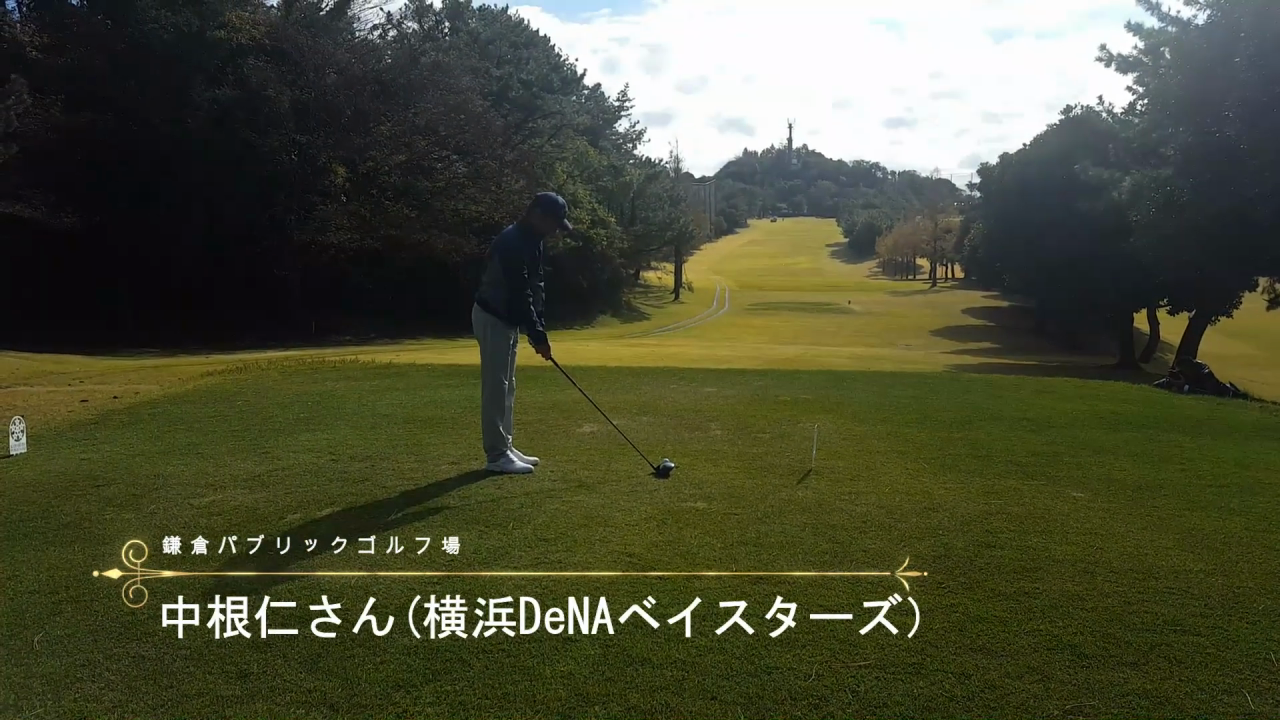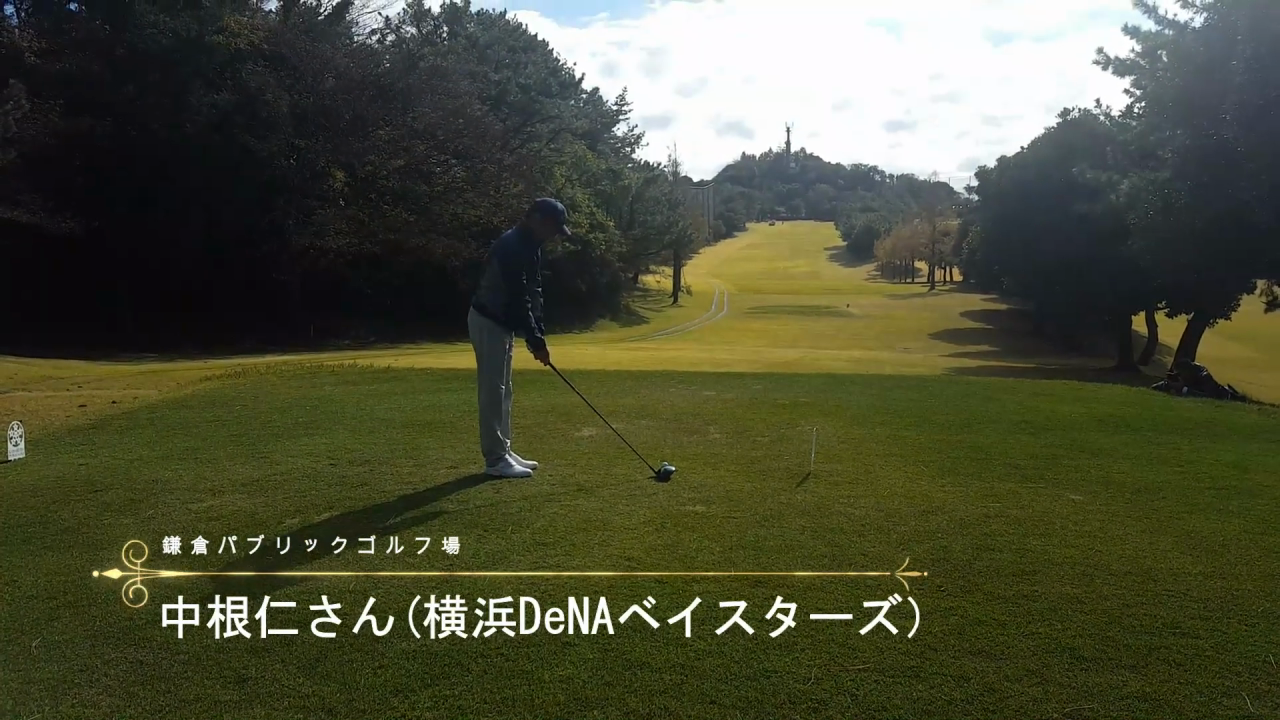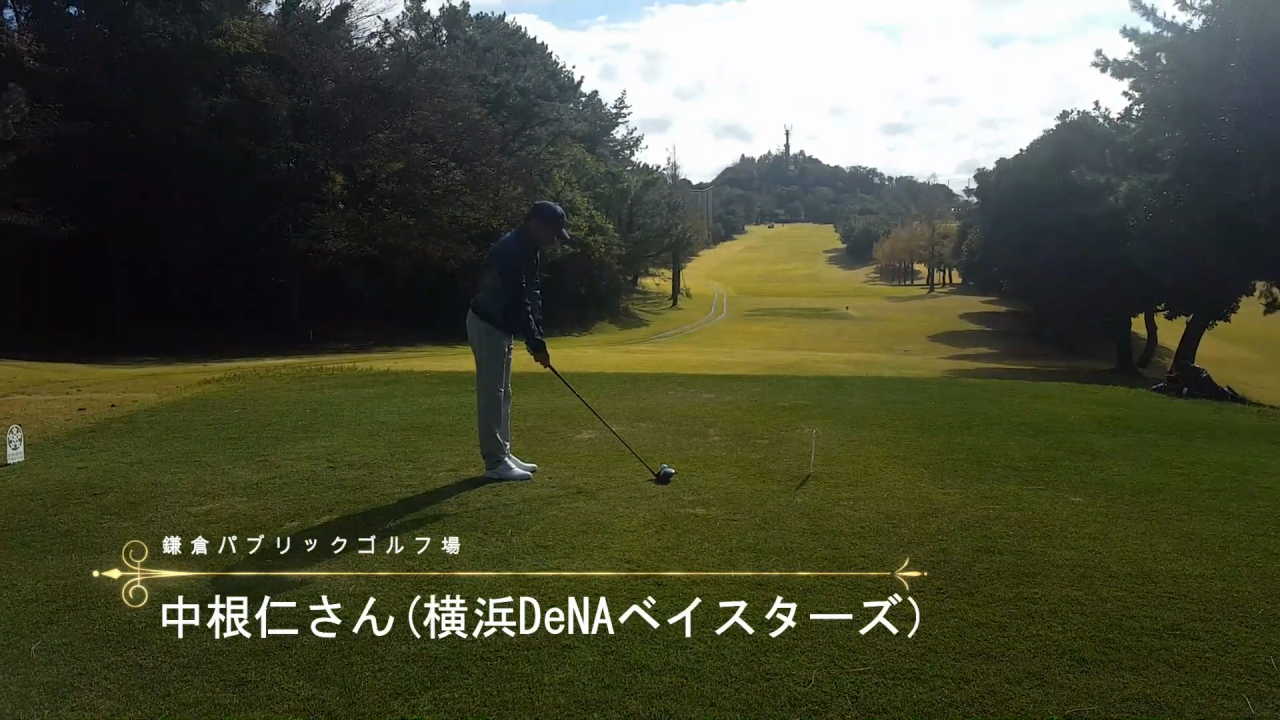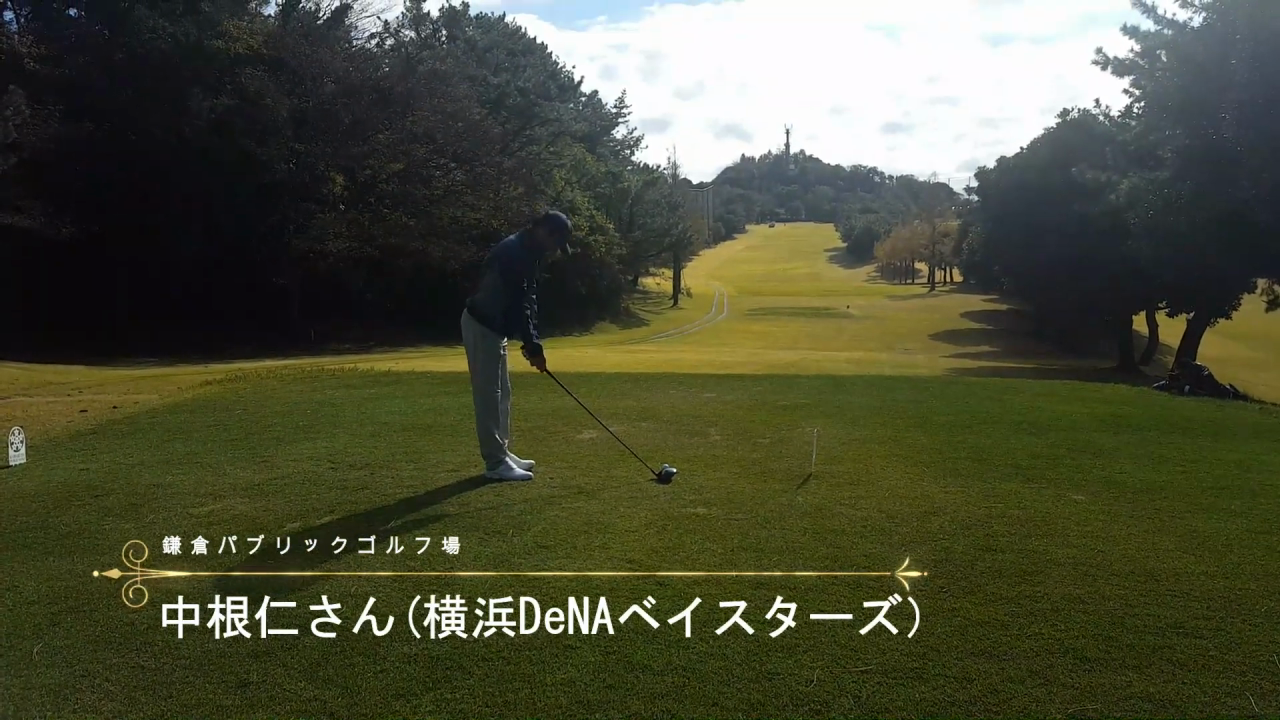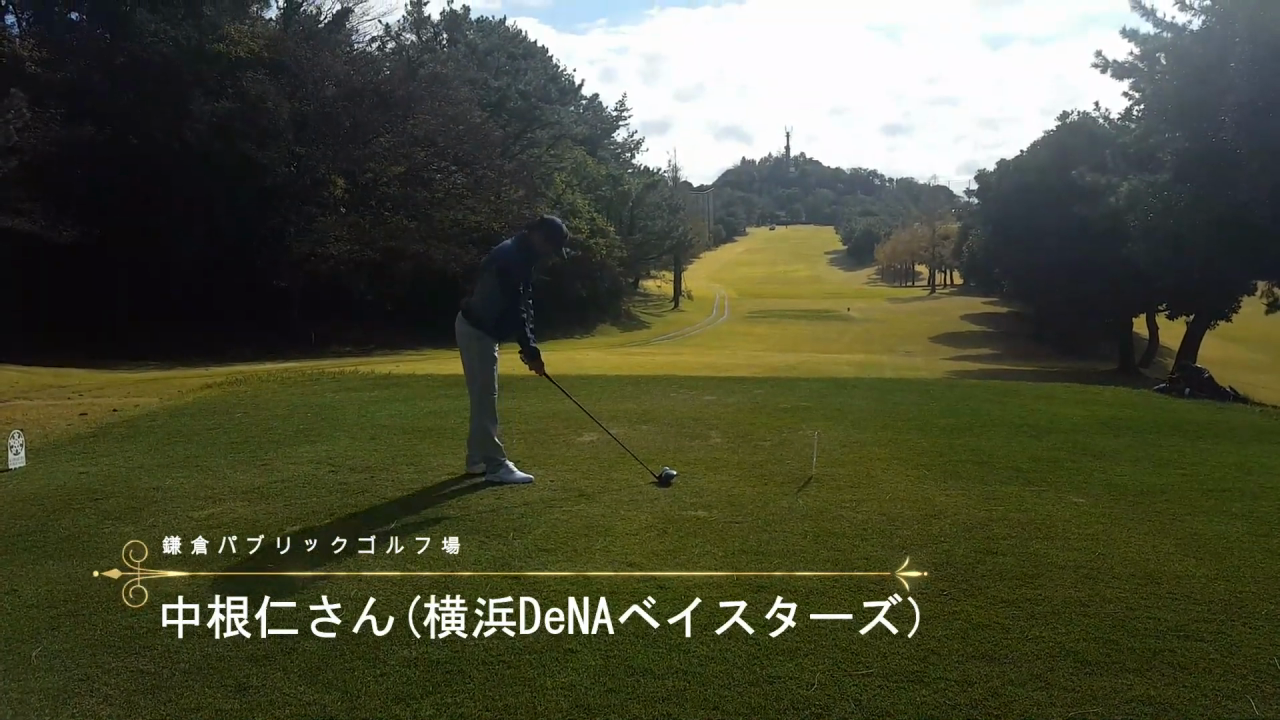
dt=0.4s
person 1, frame 1
left shoulder: (532, 241)
right shoulder: (512, 242)
left elbow: (535, 287)
right elbow: (519, 294)
left wrist: (538, 328)
right wrist: (537, 334)
left hip: (507, 319)
right hip: (492, 318)
left knee: (506, 386)
right knee: (496, 386)
left ankle: (505, 447)
right ankle: (496, 455)
person 1, frame 2
left shoulder: (530, 246)
right shoulder: (511, 247)
left elbow: (533, 292)
right elbow: (518, 298)
left wrist: (538, 333)
right wrist: (535, 339)
left hip: (502, 323)
right hip: (488, 322)
left knee: (503, 390)
right knee: (493, 390)
left ankle: (503, 452)
right ankle: (495, 459)
person 1, frame 3
left shoulder: (528, 249)
right shoulder: (510, 250)
left elbow: (531, 295)
right elbow: (517, 301)
left wrist: (537, 336)
right wrist: (535, 342)
left hip: (501, 326)
right hip: (487, 325)
left knee: (502, 394)
right knee: (491, 393)
left ankle: (503, 455)
right ankle: (495, 463)
person 1, frame 4
left shoulder: (527, 253)
right shoulder: (513, 253)
left elbow: (528, 300)
right elbow: (517, 305)
left wrist: (532, 341)
right wrist: (533, 345)
left hip: (494, 326)
right hip: (482, 326)
left knee: (500, 393)
right knee: (488, 394)
left ankle: (501, 453)
right ankle: (495, 462)
person 1, frame 5
left shoulder: (521, 256)
right shoulder: (509, 257)
left elbow: (523, 305)
right elbow: (513, 309)
left wrist: (528, 346)
right wrist: (530, 349)
left hip: (485, 329)
right hip: (476, 330)
left knee: (485, 396)
right knee: (485, 397)
left ankle: (478, 459)
right ankle: (495, 465)
